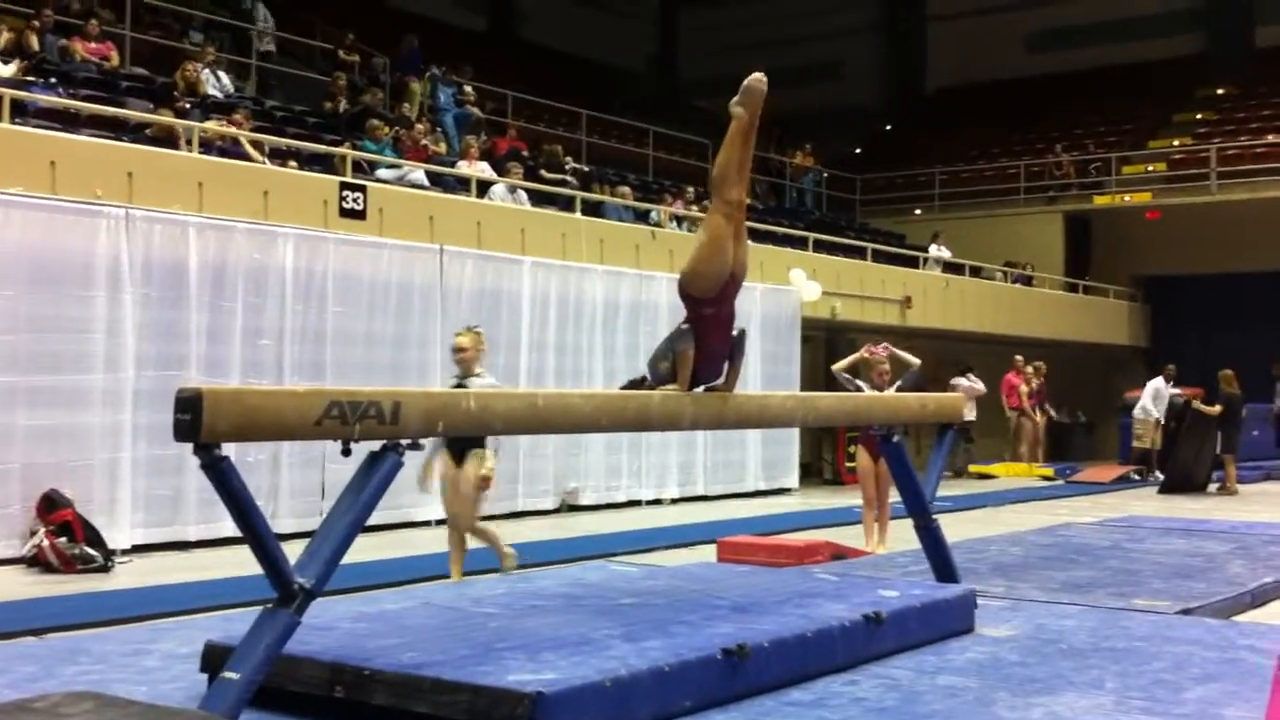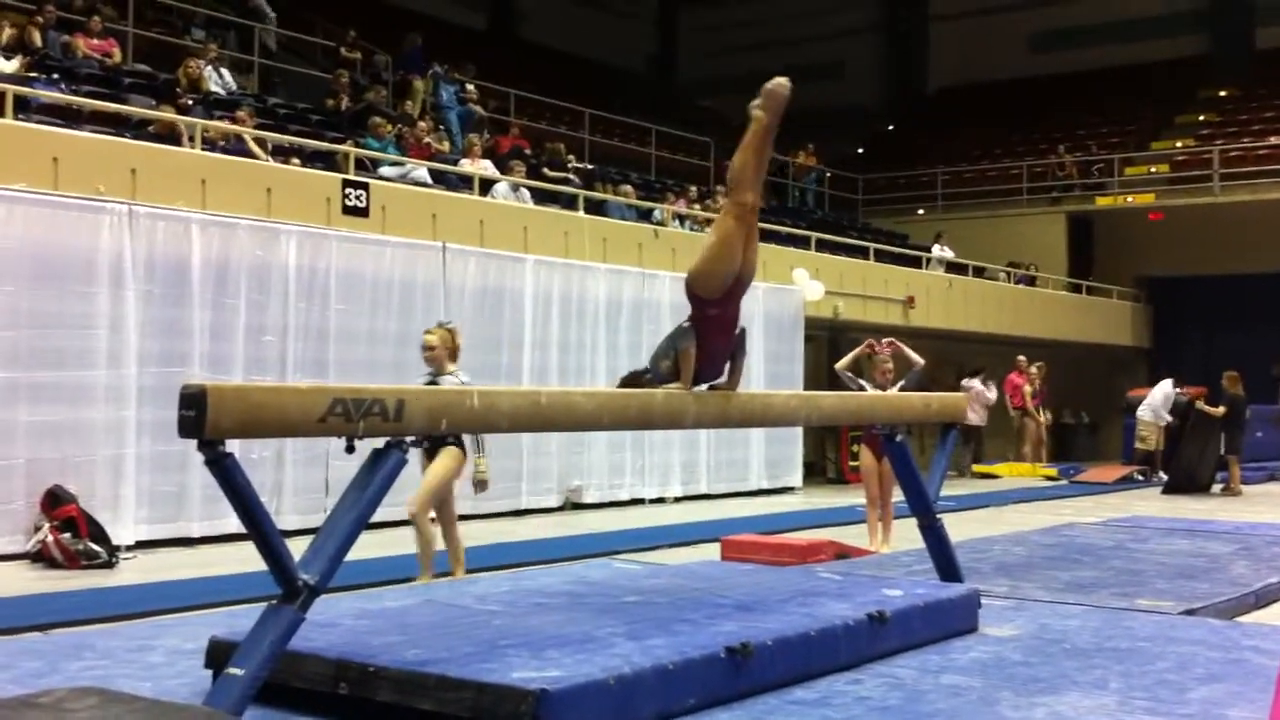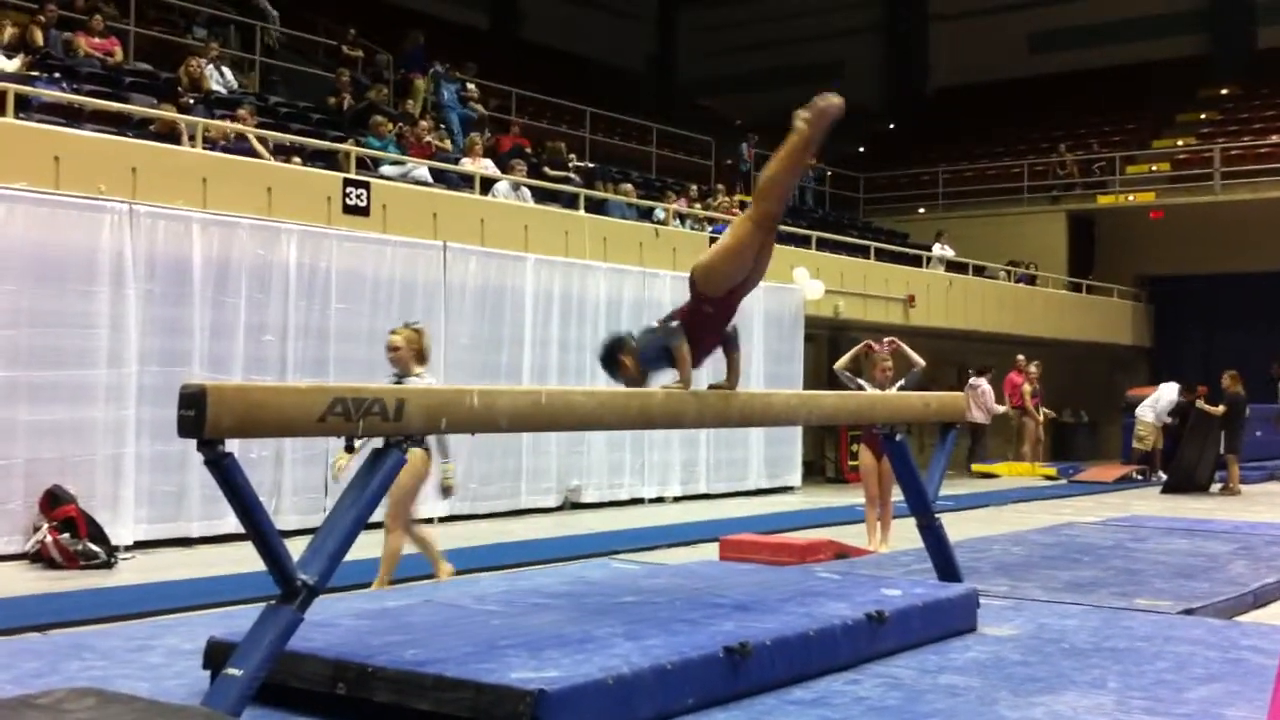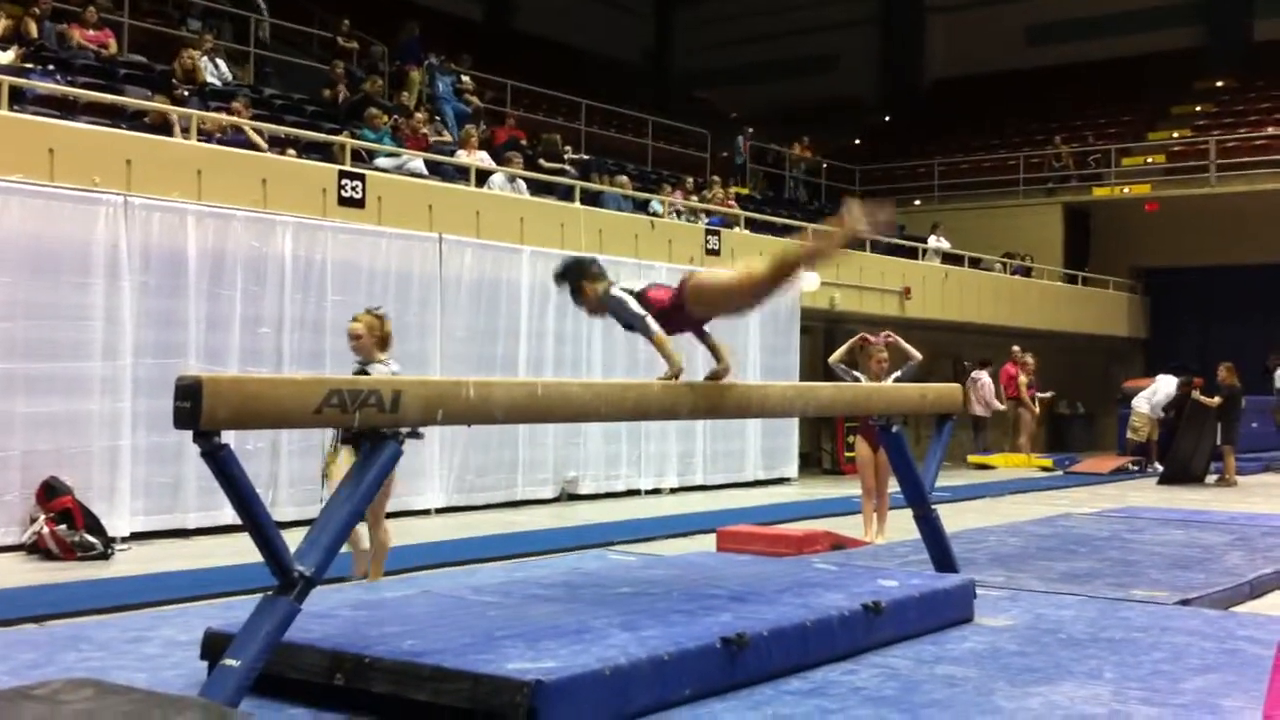
dt=0.2s
person 1, frame 1
left shoulder: (660, 372)
left hip: (713, 293)
right hip: (713, 292)
left knee: (728, 205)
right knee: (731, 205)
left ankle: (742, 117)
person 1, frame 2
left shoulder: (660, 370)
left hip: (717, 294)
right hip: (717, 295)
left knee: (741, 207)
right knee: (745, 207)
left ankle: (761, 120)
person 1, frame 3
left shoulder: (645, 347)
right shoulder: (652, 344)
left elbow: (674, 333)
left wrist: (685, 381)
right wrist: (731, 380)
left hip: (718, 290)
right hip: (722, 293)
left knee: (762, 212)
left ankle: (804, 130)
person 1, frame 4
left shoulder: (611, 297)
right shoulder: (627, 293)
left elbow: (648, 323)
left wrist: (674, 364)
right wrist: (721, 359)
left hip: (697, 296)
right hip: (696, 300)
left knee: (766, 275)
person 2, frame 1
left shoulder: (487, 383)
right shoulder: (452, 384)
left wrist: (488, 465)
right wrist: (428, 463)
left hip: (475, 452)
right hip: (451, 453)
left knee: (467, 521)
right knee: (454, 521)
left ankle: (504, 552)
right ankle: (456, 578)
person 2, frame 2
left shoulder: (460, 381)
right shoulder: (425, 382)
left wrist: (480, 466)
left hip: (450, 450)
right hip: (429, 451)
left knee: (416, 511)
right knee: (446, 519)
left ankle: (426, 576)
right ankle: (459, 574)
person 2, frame 3
left shoulder: (426, 383)
right shoulder: (390, 383)
left wrist: (446, 472)
right wrist: (349, 453)
left hip: (414, 454)
left knee: (393, 523)
right knee: (405, 523)
left ankle: (380, 585)
right ankle: (442, 566)
person 2, frame 4
left shoulder: (389, 370)
right shoulder: (353, 371)
right wrist: (332, 454)
right hip: (351, 446)
left knee: (374, 517)
left ankle: (375, 579)
right ankle: (360, 557)
person 3, frame 1
left shoulder: (895, 389)
right shoulder: (862, 388)
left elbow: (917, 365)
right elbow: (836, 370)
left wrist: (893, 351)
right wrist: (859, 356)
right hip: (866, 445)
left knee: (883, 499)
right knee: (869, 499)
left ankle: (881, 541)
right ankle: (869, 542)
person 3, frame 2
left shoulder: (899, 389)
right shoulder: (865, 388)
left elbow: (920, 365)
right elbow: (839, 368)
left wrist: (899, 347)
right wrist: (861, 351)
right hip: (869, 445)
left knee: (886, 499)
right knee: (872, 498)
left ankle: (885, 541)
right ankle: (873, 541)
person 3, frame 3
left shoulder: (898, 388)
right shoulder: (864, 387)
left elbow: (921, 366)
right elbow: (838, 368)
left wrist: (901, 346)
right wrist: (858, 350)
right hip: (868, 444)
left knee: (885, 498)
right knee: (871, 497)
left ankle: (884, 540)
right ankle: (872, 541)
person 3, frame 4
left shoulder: (893, 379)
right shoulder: (859, 379)
left elbow: (917, 359)
right elbow: (833, 362)
left wrist: (897, 340)
right wrist: (852, 342)
right hip: (865, 435)
left knee: (882, 489)
right knee: (868, 489)
left ankle: (880, 531)
right ankle: (868, 532)
